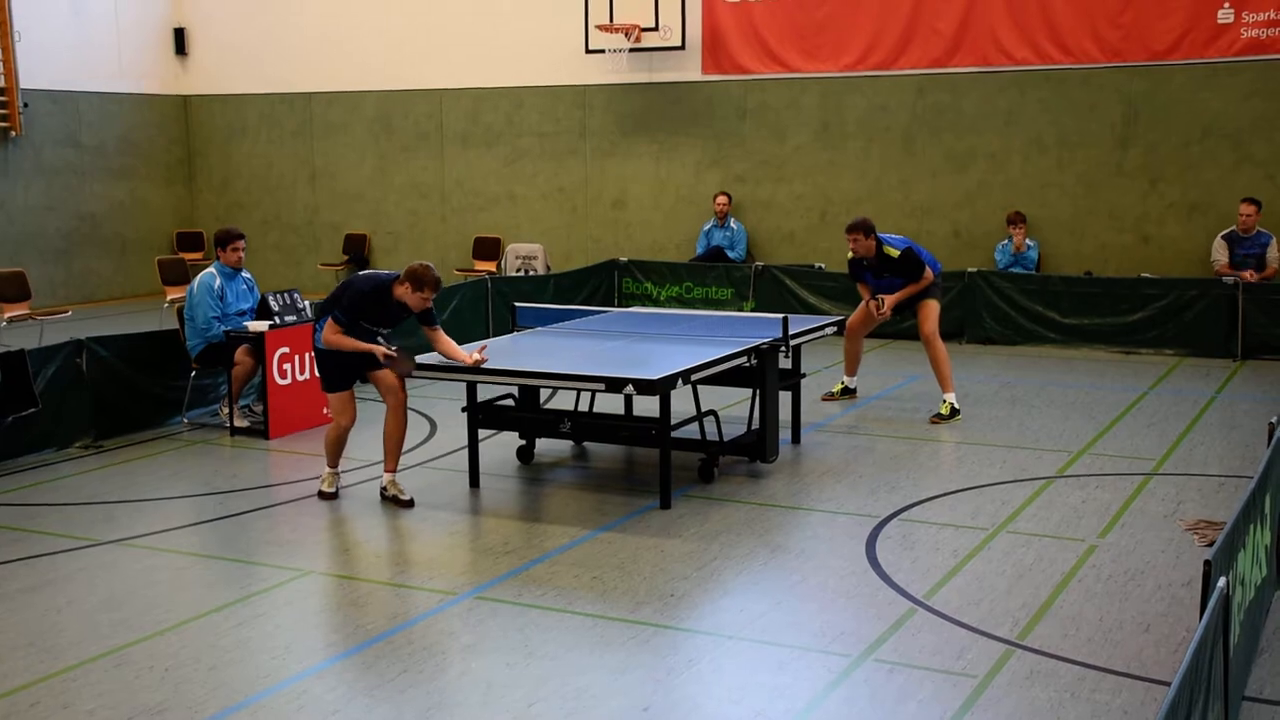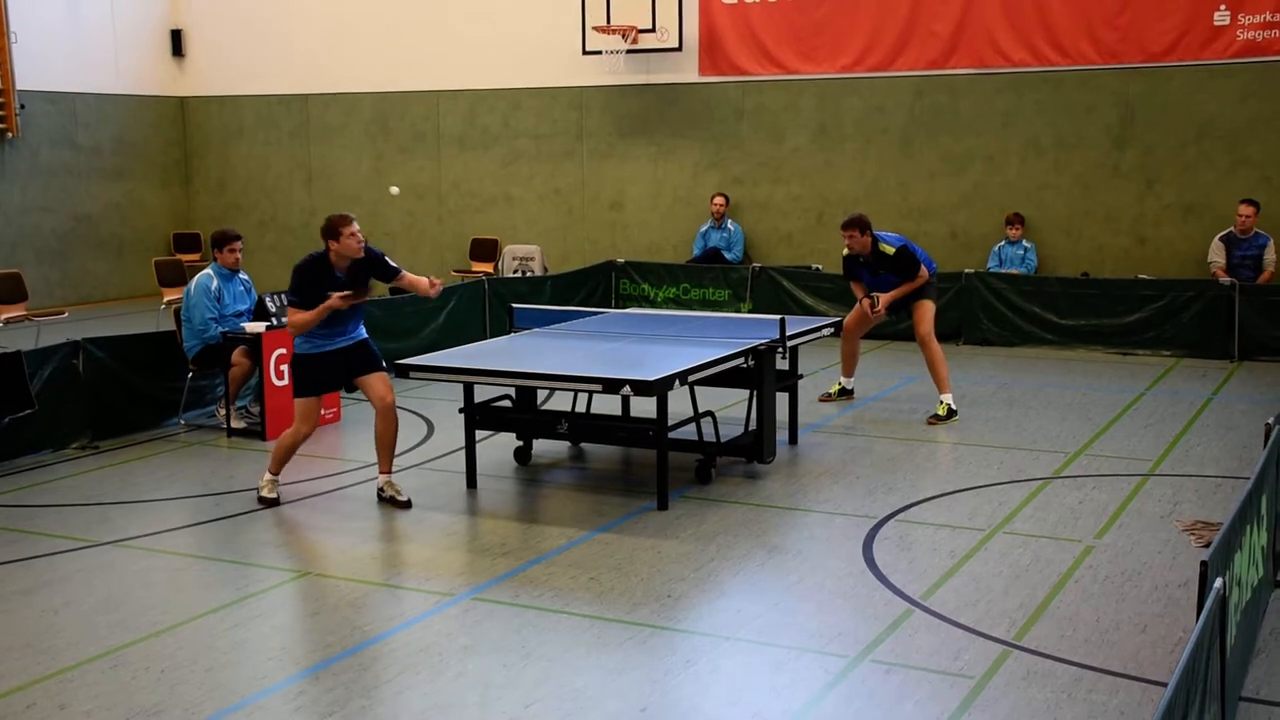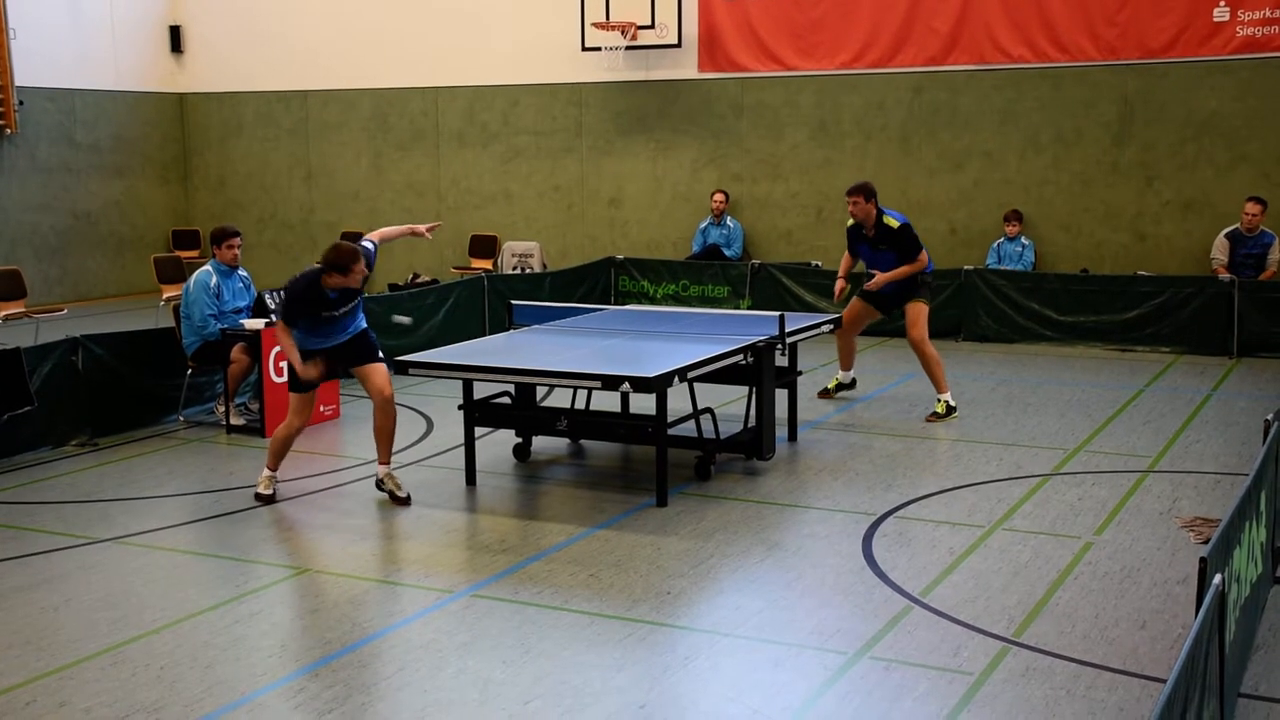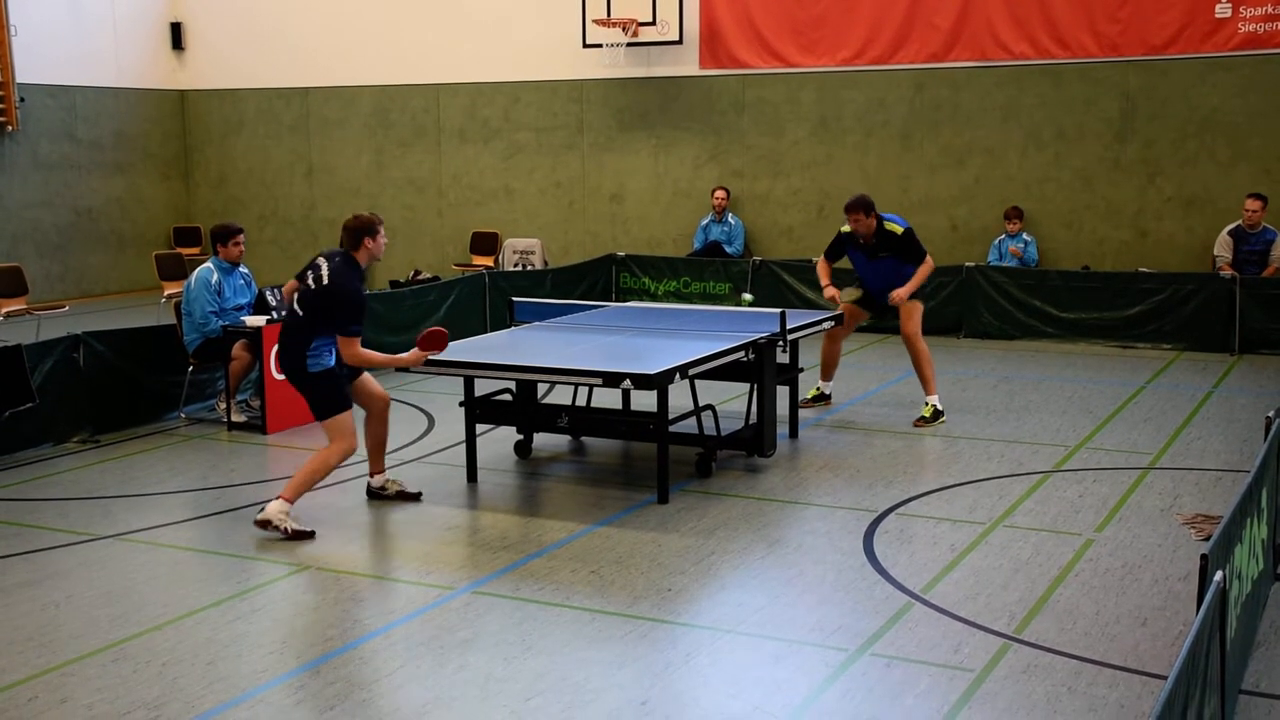
dt=0.5s
person 1, frame 1
left shoulder: (418, 296)
right shoulder: (364, 291)
left elbow: (437, 337)
right elbow: (329, 337)
left wrist: (466, 358)
right wrist: (372, 349)
left hip: (371, 339)
right hip: (335, 342)
left knee: (398, 399)
right knee: (344, 420)
left ankle: (389, 481)
right ankle: (331, 472)
person 1, frame 2
left shoulder: (367, 257)
right shoulder: (307, 270)
left elbow: (406, 279)
right elbow: (294, 326)
left wrist: (430, 287)
right wrist: (329, 306)
left hip: (354, 341)
right hip: (312, 351)
left knee: (386, 402)
right knee: (303, 428)
left ankle: (385, 482)
right ankle: (270, 478)
person 1, frame 3
left shoulder: (360, 257)
right shoulder: (302, 290)
left elbow: (376, 236)
right elbow: (283, 332)
left wrist: (413, 229)
right wrist: (299, 366)
left hip: (353, 334)
right hip: (311, 346)
left knee: (384, 395)
right knee: (297, 422)
left ankle: (384, 473)
right ankle: (269, 474)
person 1, frame 4
left shoulder: (328, 258)
right shoulder: (349, 289)
left elbow: (290, 288)
right elbow: (350, 354)
right wrist: (401, 360)
left hip: (305, 349)
right hip: (307, 360)
left knee: (378, 400)
right knee: (344, 443)
left ankle: (381, 481)
right ankle: (276, 511)
person 2, frame 1
left shoulder: (900, 252)
right shoulder: (854, 259)
left elbow: (927, 277)
right elbow: (862, 282)
left wrist: (895, 298)
right wrist: (869, 300)
left hip: (924, 284)
right hip: (885, 290)
left knee: (929, 334)
right knee: (852, 328)
left ankle: (950, 402)
right ankle: (848, 385)
person 2, frame 2
left shoulder: (895, 250)
right shoulder: (849, 256)
left elbow: (922, 275)
right elbow: (856, 281)
left wrist: (890, 297)
right wrist: (863, 299)
left hip: (919, 284)
right hip: (882, 290)
left knee: (924, 335)
right knee: (849, 329)
left ankle: (947, 403)
right ankle: (846, 386)
person 2, frame 3
left shoulder: (897, 226)
right shoulder: (853, 227)
left elbow: (922, 261)
right elbow: (851, 255)
left wrist: (887, 277)
right wrist: (842, 277)
left hip: (913, 282)
right hip: (879, 283)
left knee: (917, 338)
right knee: (843, 327)
left ankle: (946, 400)
right ankle: (845, 379)
person 2, frame 4
left shoulder: (899, 232)
right shoulder: (846, 235)
left elbow: (926, 263)
right elbow: (824, 262)
left wrist: (907, 290)
right wrist: (827, 286)
left hip: (904, 290)
right hip: (869, 289)
left knee: (910, 335)
right knee: (832, 331)
left ankle: (933, 404)
right ankle: (824, 390)
person 3, frame 1
left shoulder: (245, 277)
right shoulder: (207, 282)
left elbow: (258, 313)
right elbow: (209, 329)
left hip: (242, 338)
right hip: (208, 345)
right knee: (248, 357)
left ankle: (262, 402)
right ankle: (229, 405)
person 3, frame 2
left shoulder: (242, 278)
right shoulder: (204, 283)
left elbow: (255, 314)
right elbow: (206, 330)
left hip: (238, 339)
right hip: (205, 346)
right knee: (246, 357)
left ankle: (258, 403)
right ankle: (226, 407)
person 3, frame 3
left shoulder: (242, 275)
right shoulder: (203, 279)
left elbow: (254, 311)
right elbow: (206, 327)
left hip: (238, 337)
right hip: (204, 343)
right knee: (244, 354)
left ankle: (258, 399)
right ankle: (224, 404)
person 3, frame 4
left shoulder: (242, 272)
right shoulder: (204, 277)
left elbow: (256, 307)
right elbow: (207, 324)
right hip: (206, 340)
right knee: (245, 351)
left ankle: (259, 396)
right ankle: (226, 401)
